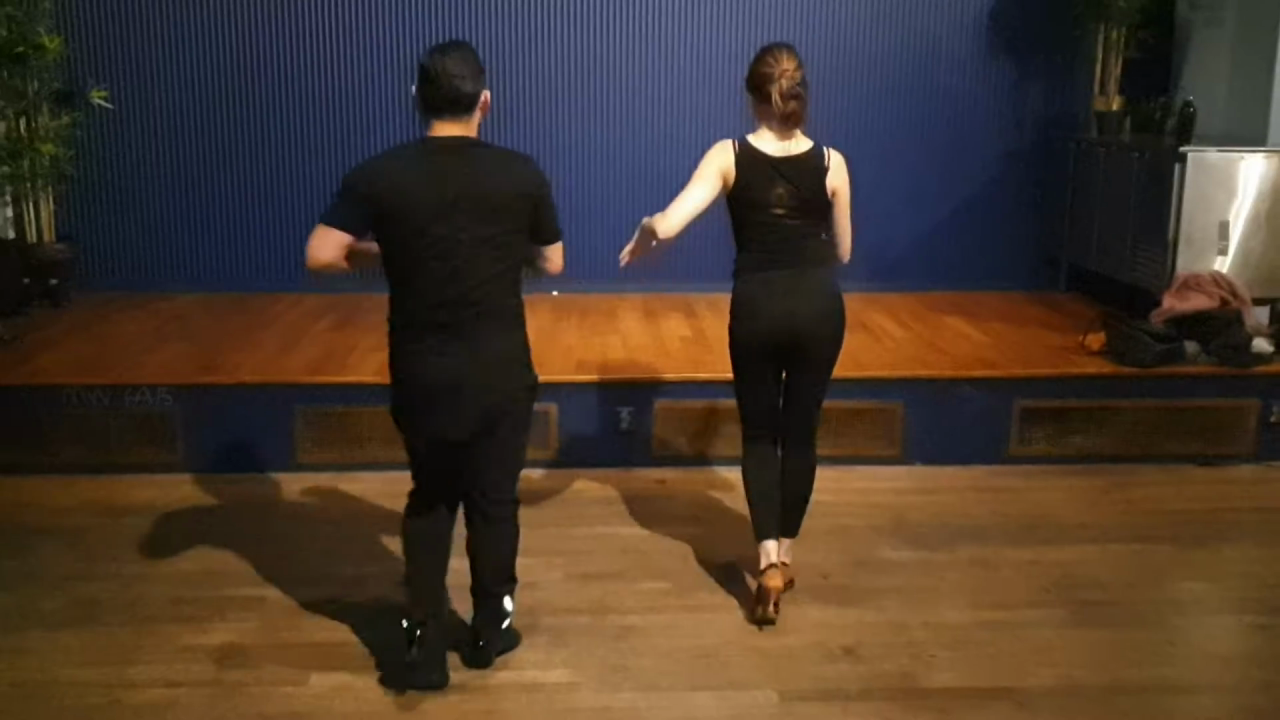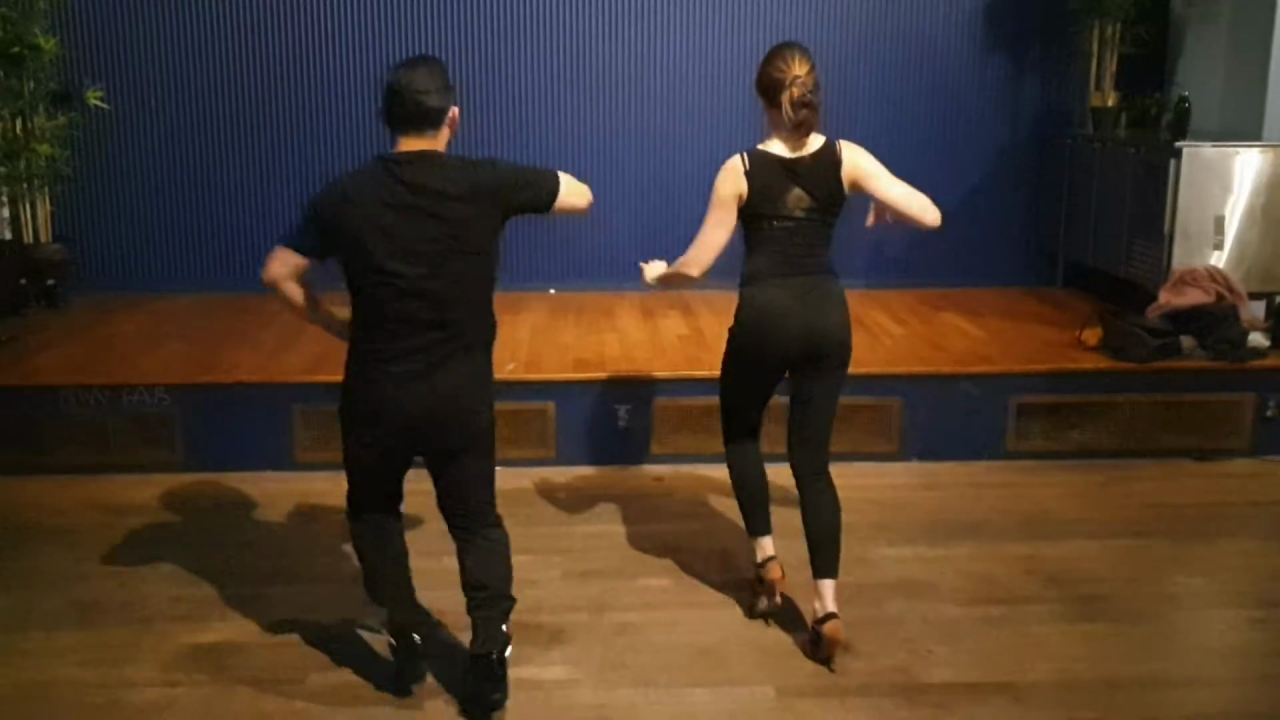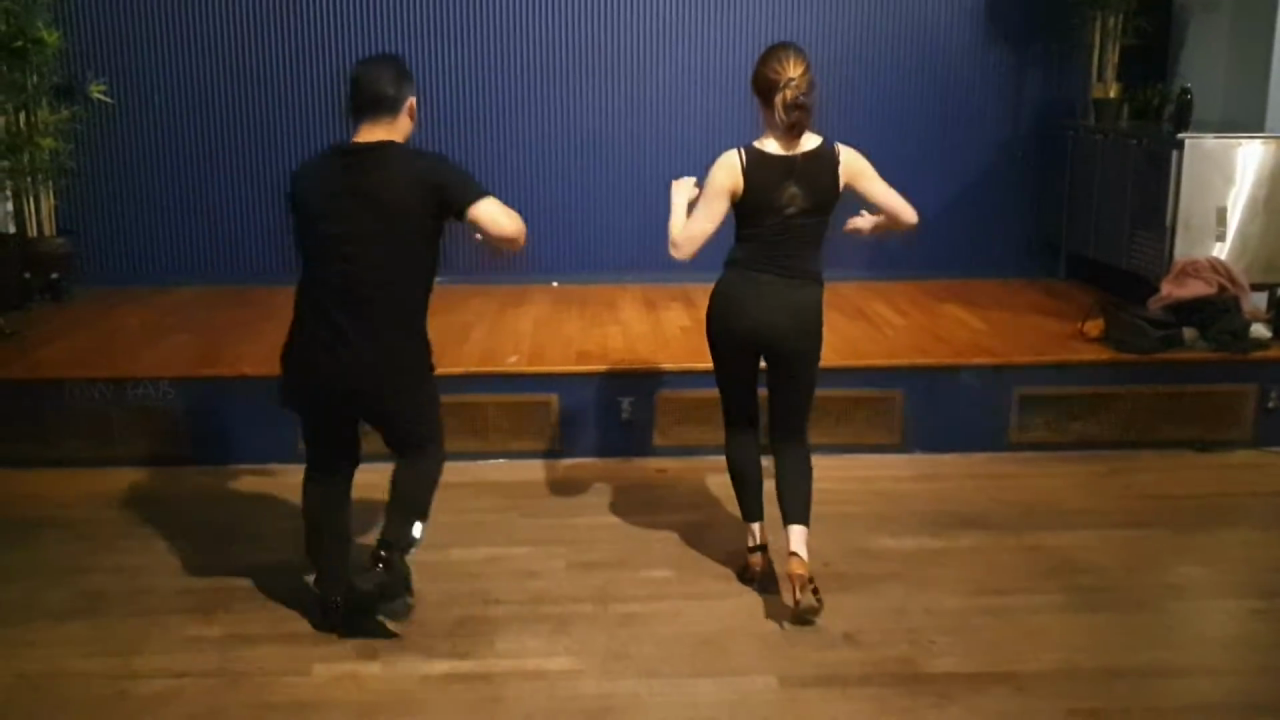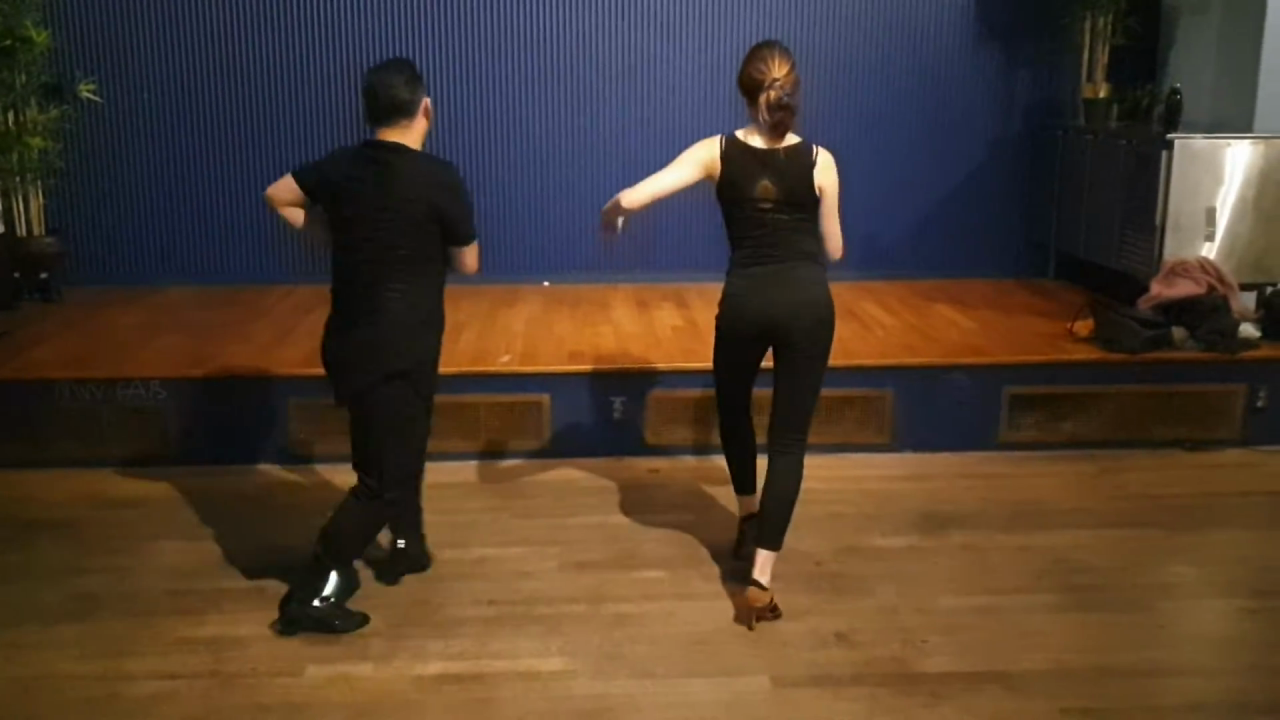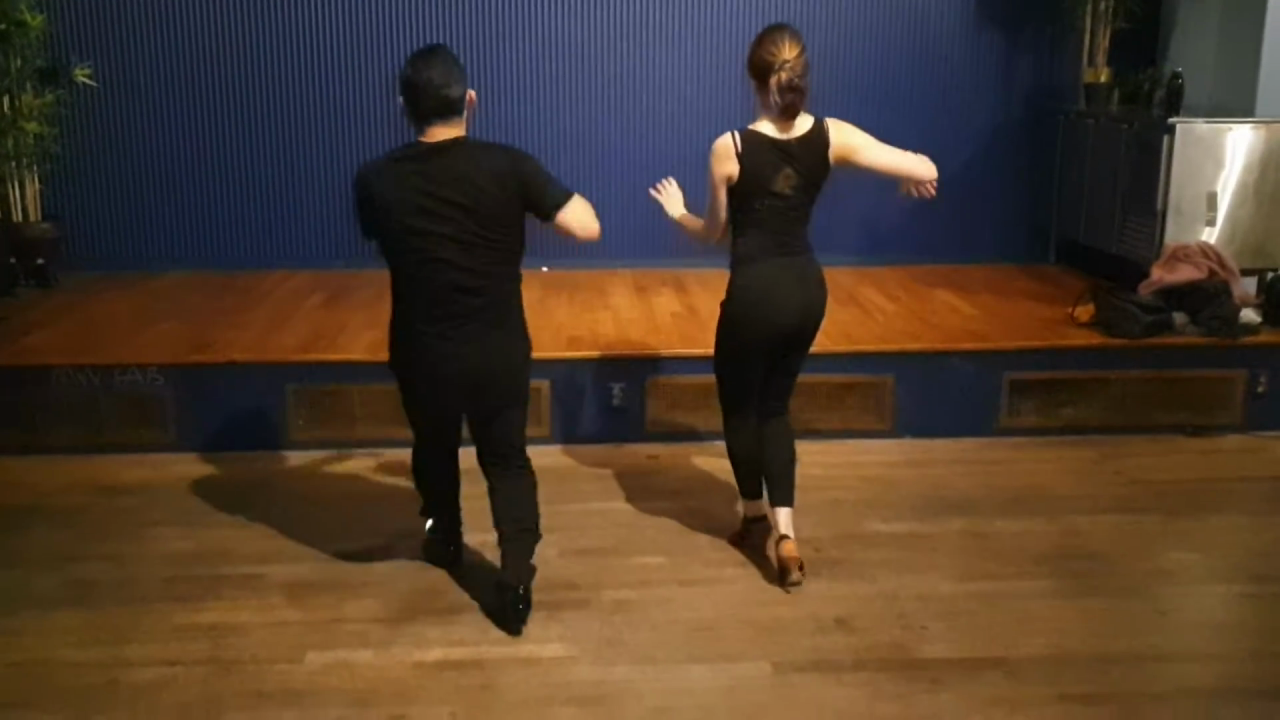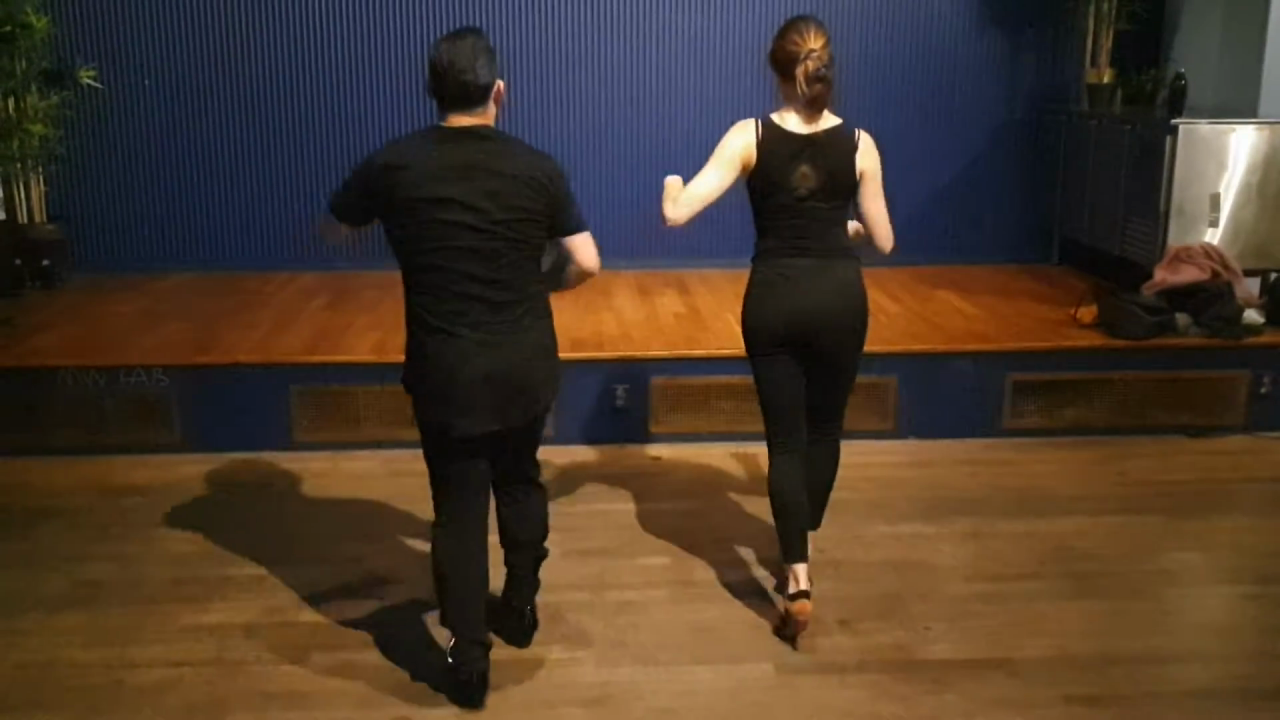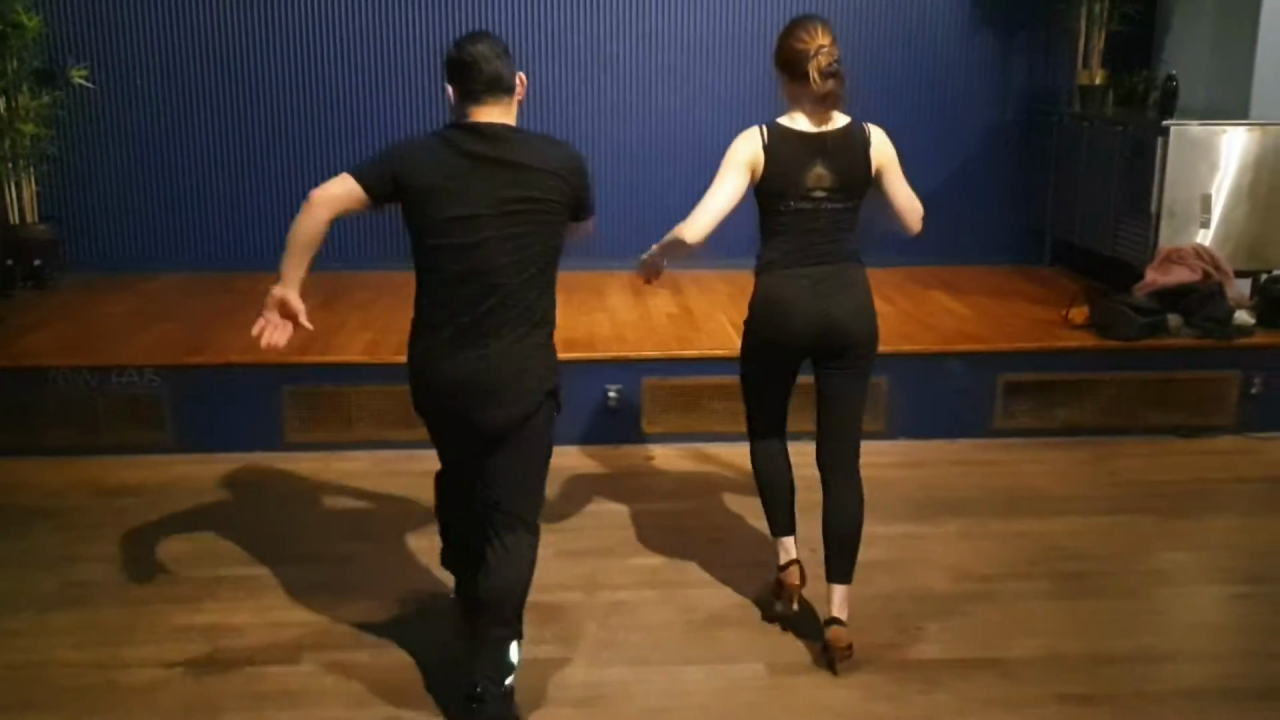
dt=0.5s
person 1, frame 1
left shoulder: (380, 175)
right shoulder: (520, 174)
left elbow: (320, 257)
right elbow: (552, 261)
left hip: (421, 375)
right hip: (498, 371)
left knee: (430, 501)
right knee: (492, 505)
left ankle: (424, 640)
right ankle: (490, 629)
person 1, frame 2
left shoulder: (344, 195)
right shoulder: (482, 180)
left elbow: (279, 276)
right elbow: (581, 199)
left wrist: (333, 324)
right wrist: (520, 199)
left hip: (378, 393)
right hip: (462, 395)
left knee: (374, 511)
right knee: (475, 520)
left ankle: (406, 631)
right ankle: (489, 656)
person 1, frame 3
left shoulder: (309, 176)
right shoulder: (422, 169)
right elbow: (508, 229)
right wrist: (504, 231)
left hip: (315, 358)
right hip: (392, 362)
left knee: (327, 469)
right knee: (420, 450)
left ankle: (333, 594)
right ankle: (390, 563)
person 1, frame 4
left shoulder: (339, 166)
right shoulder: (438, 178)
left elbow: (278, 197)
right elbow: (468, 264)
left hip: (349, 344)
right hip: (394, 355)
left knee: (393, 451)
right knee: (385, 478)
left ankle: (407, 544)
right ankle: (311, 596)
person 1, frame 5
left shoulder: (376, 180)
right shoulder: (509, 165)
right elbow: (586, 228)
right wrist: (537, 214)
left hip: (420, 357)
right hip: (500, 354)
left knee: (433, 441)
right knee: (508, 462)
left ankle: (442, 534)
right ankle: (517, 588)
person 1, frame 6
left shoulder: (393, 165)
right shoulder: (536, 168)
left elbow: (336, 224)
right elbow: (586, 264)
left hip: (445, 373)
right hip: (527, 366)
left knee: (458, 509)
right knee: (519, 481)
left ankle: (468, 658)
right ankle: (521, 608)
person 1, frame 7
left shoulder: (419, 159)
right shoulder: (562, 162)
left elbow: (324, 203)
right elbow: (581, 224)
left wrist: (286, 289)
left hip: (438, 372)
right hip: (521, 373)
left knee: (460, 482)
right knee: (511, 520)
left ankle: (476, 606)
person 2, frame 1
left shoulder: (726, 156)
right shoulder: (830, 163)
left elbow: (664, 227)
right elbow: (841, 252)
left wrist: (639, 244)
left hip: (756, 308)
right hip: (819, 306)
left knee: (758, 434)
right knee: (799, 433)
left ankle: (768, 562)
right ankle: (782, 555)
person 2, frame 2
left shoulder: (739, 169)
right shoulder: (845, 159)
left elbow: (695, 265)
right elbow: (929, 218)
left wrist: (657, 274)
right wrist: (884, 205)
left hip: (766, 318)
right hip: (828, 318)
left knee: (741, 435)
right knee: (812, 461)
left ankle: (766, 559)
right ankle: (827, 609)
person 2, frame 3
left shoulder: (733, 165)
right shoulder: (839, 160)
left elbow: (681, 248)
right elbow: (906, 217)
left wrist: (679, 202)
right wrist: (872, 224)
left hip: (738, 307)
right hip: (800, 311)
left knee: (741, 428)
right knee: (792, 436)
left ankle: (759, 549)
right ankle: (796, 553)
person 2, frame 4
left shoulder: (718, 152)
right shoulder: (818, 161)
left elbow: (630, 197)
right elbow: (833, 251)
left wrist: (612, 212)
left hip: (746, 301)
right hip: (806, 302)
left knee: (734, 409)
right knee: (789, 440)
left ankle: (749, 513)
right ankle: (760, 581)
person 2, frame 5
left shoulder: (730, 148)
right shoulder: (832, 137)
left elbow: (716, 229)
right elbow: (924, 176)
left wrist: (676, 206)
right wrist: (908, 159)
left hip: (753, 294)
right hip: (808, 289)
left knee: (738, 408)
right knee: (773, 405)
left ankle: (753, 520)
right ankle: (785, 532)
person 2, frame 6
left shoulder: (750, 136)
right shoulder: (859, 144)
left elbow: (678, 213)
right elbow: (883, 240)
left wrist: (671, 187)
left hip: (772, 300)
right hip: (839, 298)
left knee: (785, 441)
right knee: (824, 429)
left ankle: (797, 589)
right ankle: (802, 550)
person 2, frame 7
left shoulder: (759, 143)
right shoulder: (872, 142)
left elbow: (694, 231)
right elbow: (913, 222)
left wrist: (657, 255)
left hip: (780, 306)
right hip: (850, 308)
left knee: (766, 434)
right knee: (841, 458)
left ankle: (788, 560)
right ankle: (838, 617)
